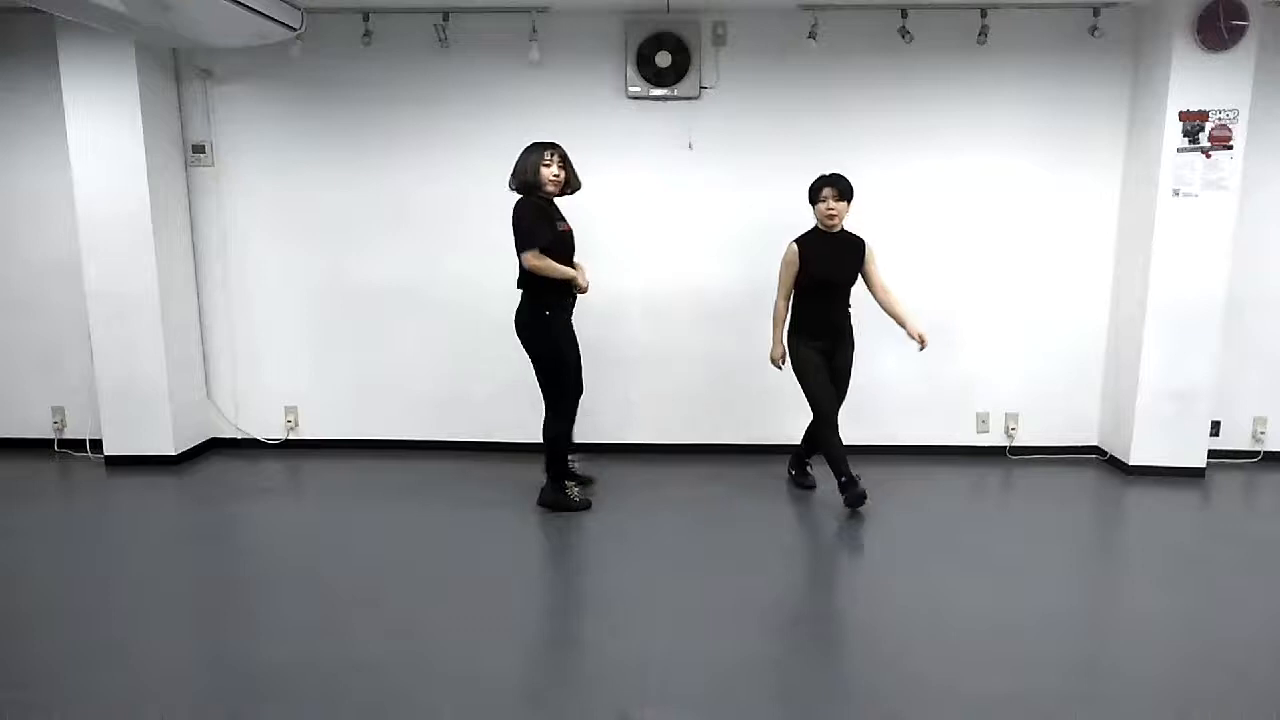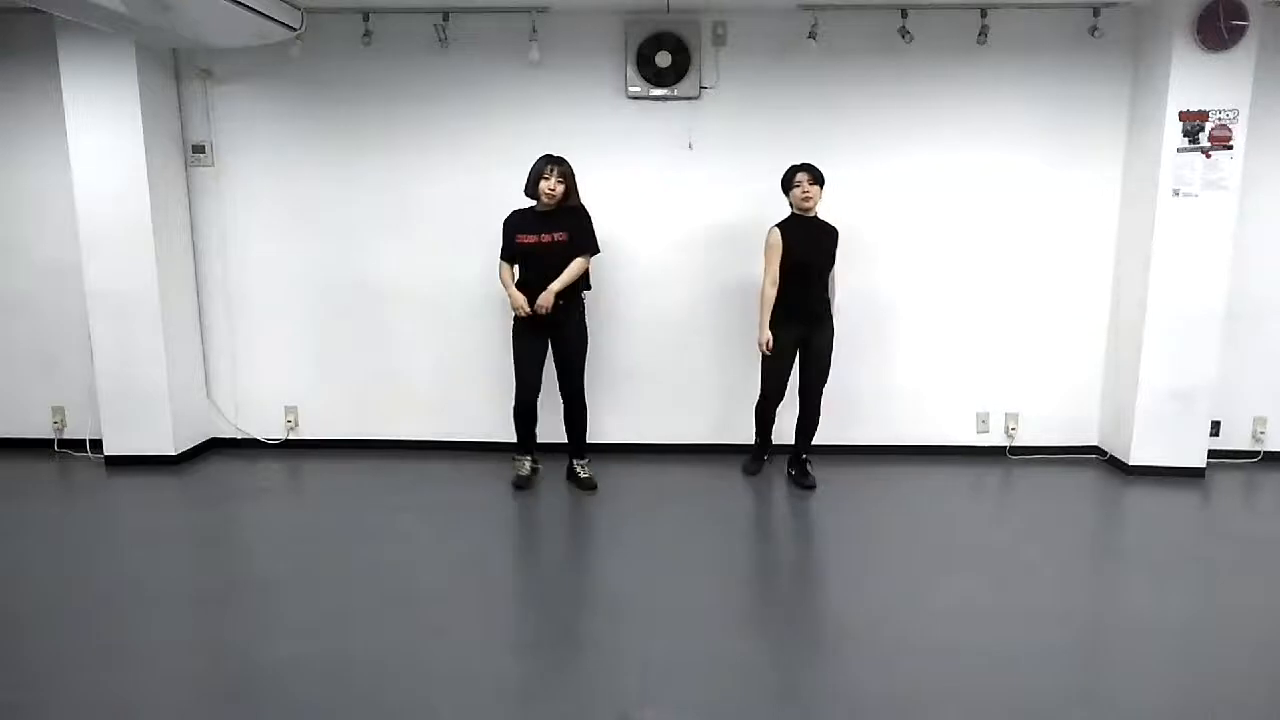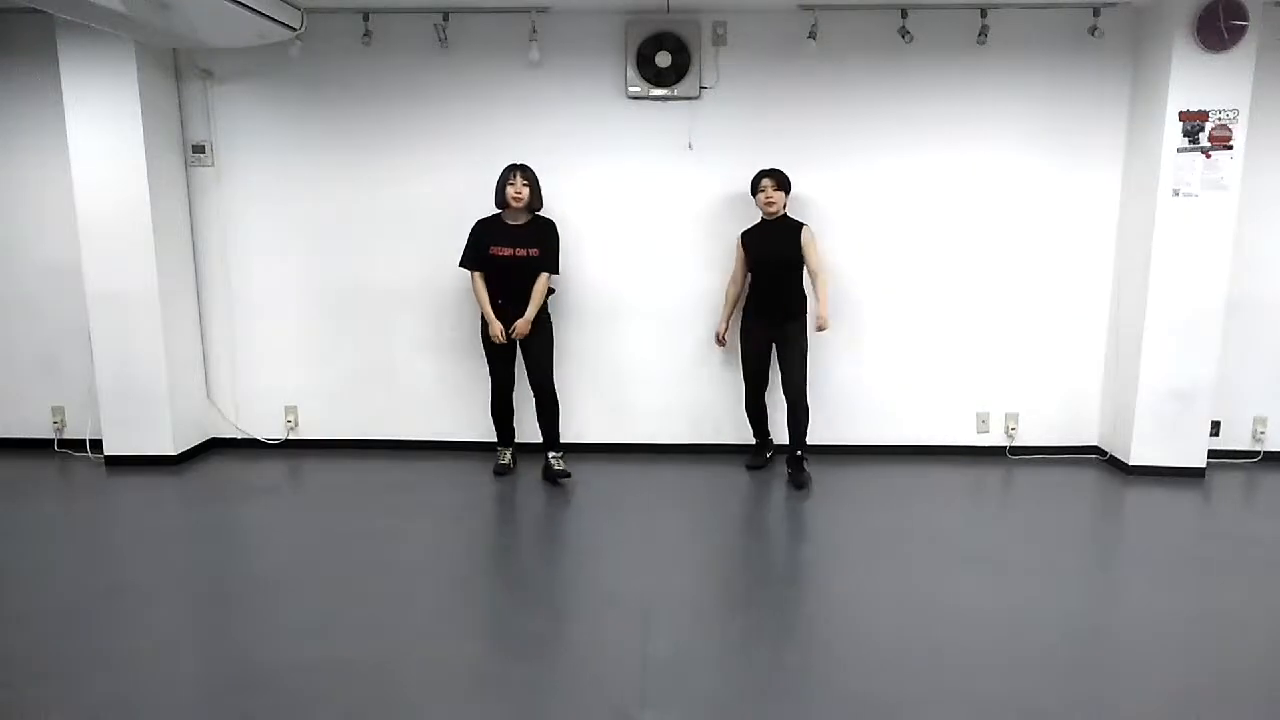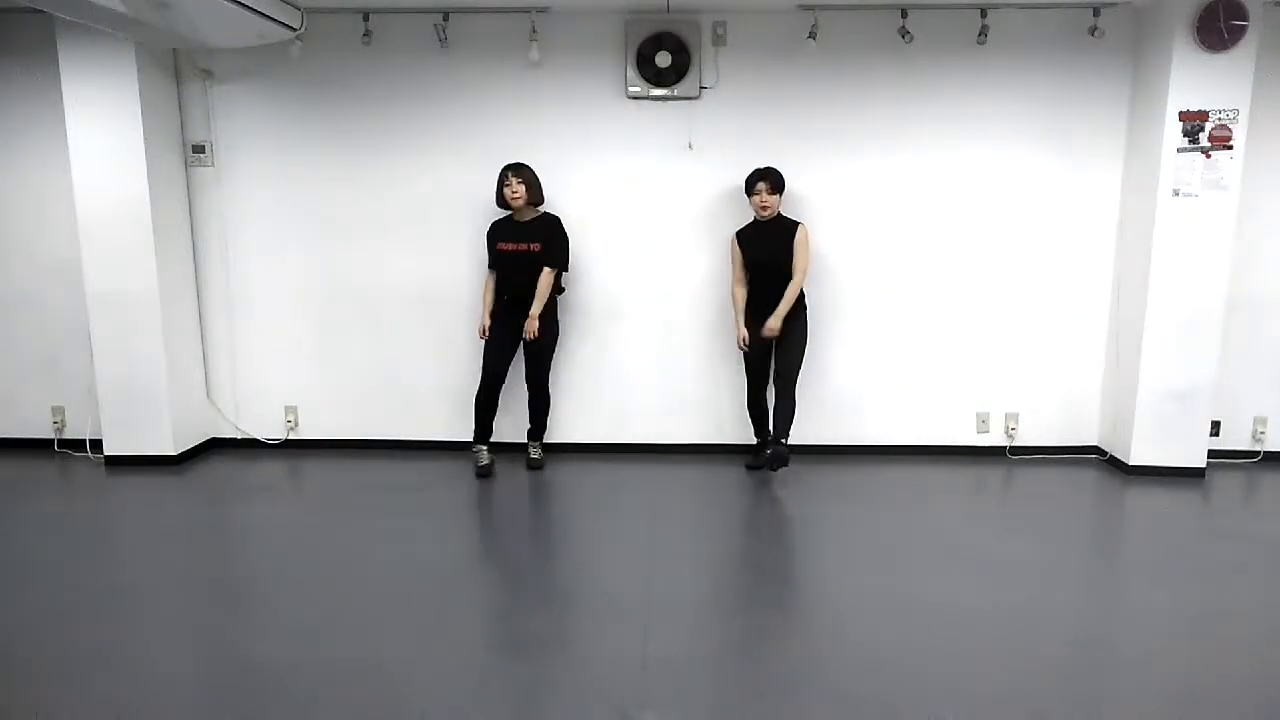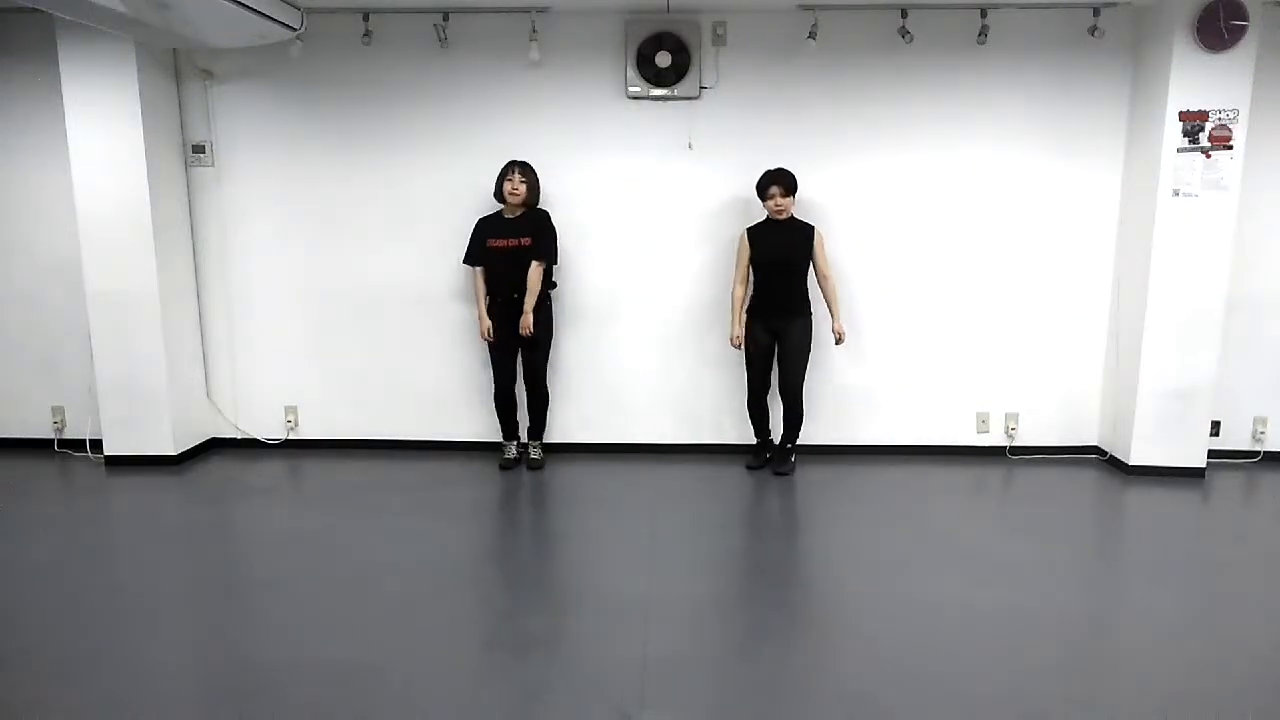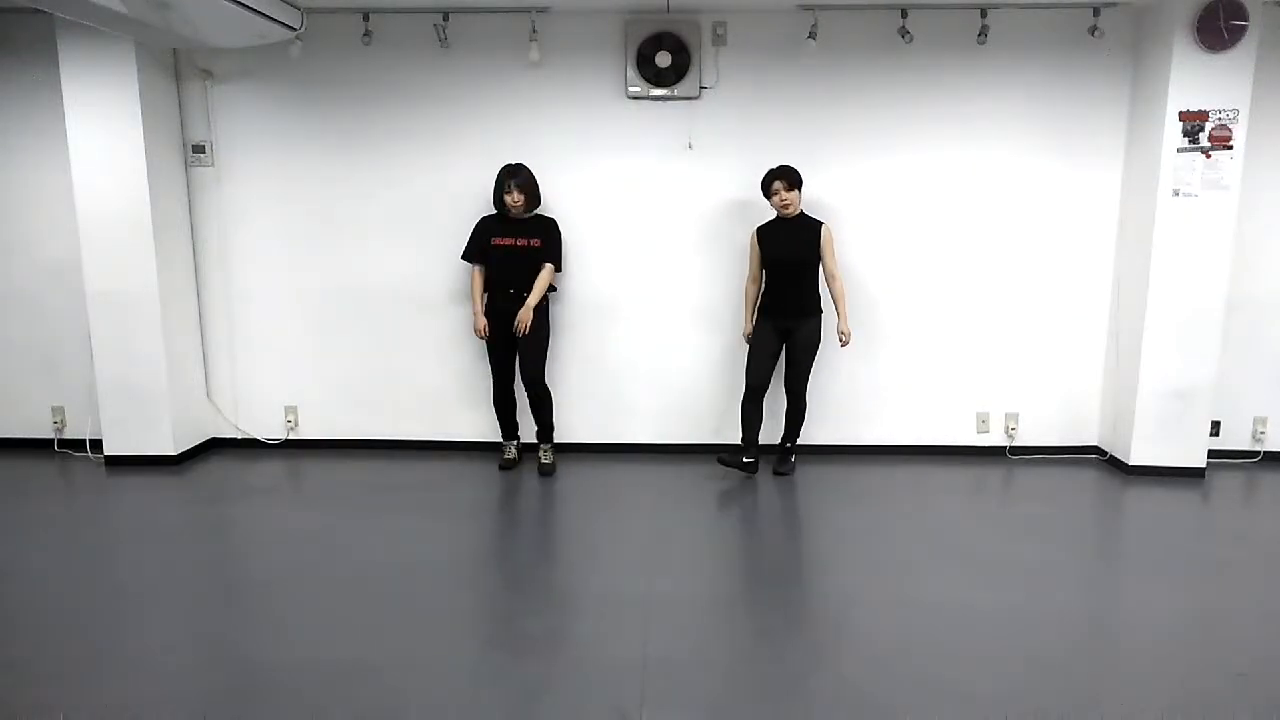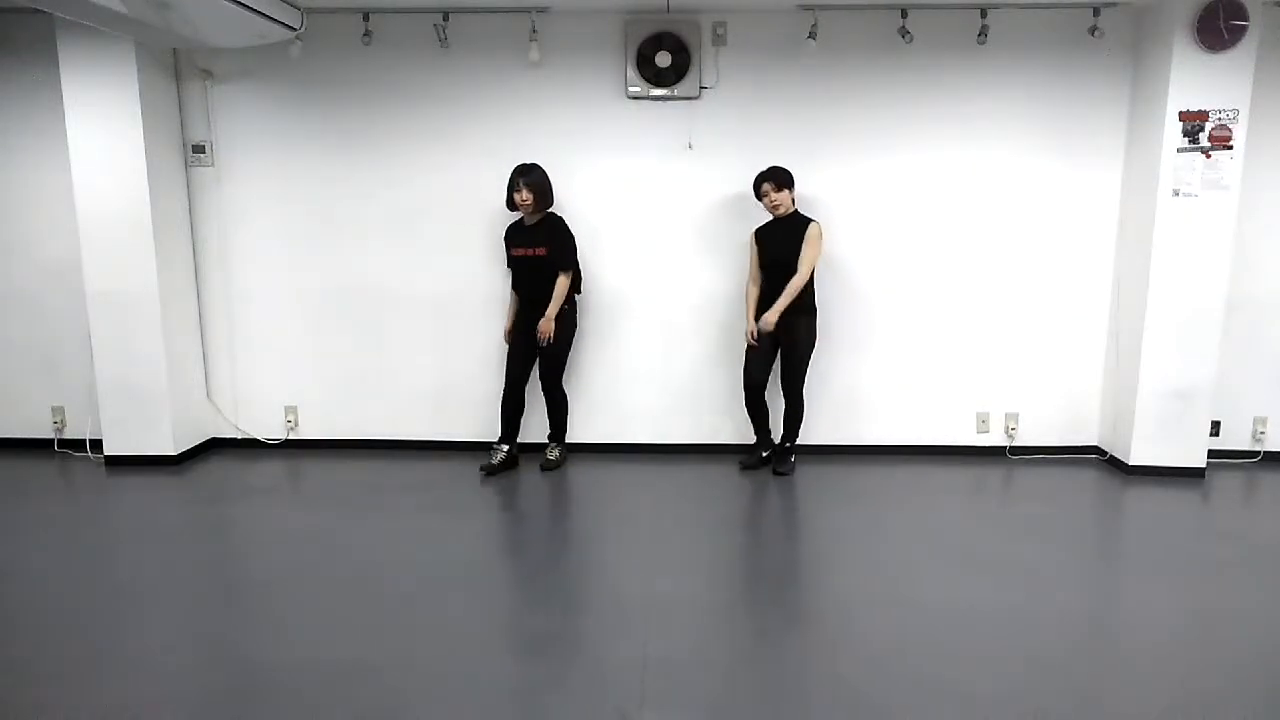
dt=0.5s
person 1, frame 1
left shoulder: (548, 207)
right shoulder: (528, 208)
right elbow: (531, 260)
left wrist: (576, 268)
right wrist: (573, 276)
left hip: (554, 314)
right hip: (541, 316)
left knee: (571, 390)
right knee: (559, 398)
left ankle: (563, 462)
right ankle: (556, 487)
person 1, frame 2
left shoulder: (576, 215)
right shoulder: (516, 220)
left elbow: (583, 259)
right elbow: (506, 264)
left wrist: (552, 290)
right wrist: (513, 294)
left hip: (568, 312)
right hip: (528, 315)
left knee: (572, 389)
right knee: (526, 388)
left ankle: (578, 461)
right ankle: (527, 458)
person 1, frame 3
left shoulder: (544, 229)
right shoulder: (484, 229)
left elbow: (544, 277)
right elbow: (477, 277)
left wrist: (528, 319)
right wrist: (491, 320)
left hip: (535, 317)
right hip: (496, 317)
left knee: (544, 384)
right knee: (501, 387)
left ankle: (553, 456)
right ankle: (505, 449)
person 1, frame 4
left shoulder: (550, 225)
right shoulder: (498, 228)
left elbow: (549, 272)
right elbow: (493, 274)
left wrist: (534, 316)
right wrist: (485, 314)
left hip: (540, 313)
right hip: (505, 312)
left knee: (537, 382)
right knee: (490, 379)
left ankle: (535, 444)
right ankle: (481, 447)
person 1, frame 5
left shoulder: (539, 220)
right shoulder: (485, 225)
left elbow: (537, 267)
right elbow: (479, 273)
left wrist: (528, 312)
right wrist: (482, 315)
left hip: (535, 311)
right hip: (499, 311)
left knee: (535, 380)
right knee: (503, 382)
left ankle: (535, 442)
right ankle: (510, 443)
person 1, frame 6
left shoulder: (546, 227)
right shoulder: (487, 226)
left elbow: (548, 269)
right elbow: (478, 270)
left wrist: (528, 307)
right wrist: (478, 312)
left hip: (533, 309)
right hip: (497, 310)
left knee: (533, 378)
right knee: (502, 381)
left ankle: (546, 444)
right ankle: (510, 442)
person 1, frame 7
left shoulder: (556, 227)
right shoulder: (513, 232)
left elbow: (565, 275)
left wrist: (550, 317)
right wrist: (511, 319)
left hip: (557, 315)
right hip: (526, 315)
left knee: (551, 381)
right knee: (514, 381)
left ankle: (556, 444)
right ankle: (505, 447)
person 2, frame 1
left shoulder: (858, 247)
right shoulder: (799, 247)
left elbow: (880, 292)
right elbow: (783, 298)
left wrist: (908, 326)
right wrist: (777, 341)
left hip: (841, 340)
right hip: (805, 342)
left knee: (829, 412)
right knee: (826, 411)
left ankle: (799, 462)
right ankle: (847, 482)
person 2, frame 2
left shoulder: (830, 233)
right shoulder: (779, 232)
right elbow: (769, 283)
left wrist: (830, 322)
right wrist: (764, 328)
left hip: (819, 325)
right hip: (783, 326)
left knee: (812, 397)
right knee: (772, 394)
left ankle: (799, 462)
right ankle: (762, 447)
person 2, frame 3
left shoulder: (800, 231)
right shoulder: (747, 237)
left elbow: (816, 272)
right elbow: (737, 282)
left wrist: (822, 306)
right wrist: (724, 320)
left hip: (791, 320)
right hip: (755, 321)
left knee: (795, 391)
right knee: (754, 389)
left ankle: (797, 460)
right ankle: (763, 444)
person 2, frame 4
left shoulder: (796, 231)
right shoulder: (741, 237)
left elbow: (798, 278)
right elbow: (739, 284)
left wrist: (779, 316)
right wrist: (740, 324)
left hip: (788, 319)
right hip: (755, 320)
left knee: (784, 382)
right knee: (756, 385)
left ankle: (780, 443)
right ankle: (762, 443)
person 2, frame 5
left shoulder: (810, 233)
right shoulder: (751, 235)
left elbow: (825, 277)
right elbow: (740, 282)
left wrist: (836, 318)
right wrist: (736, 323)
left hip: (797, 320)
right hip: (759, 321)
left knee: (791, 389)
right knee: (757, 389)
left ankle: (787, 448)
right ankle: (763, 444)
person 2, frame 6
left shoulder: (818, 230)
right shoulder: (761, 234)
left elbow: (833, 275)
right elbow: (754, 279)
left wrist: (842, 318)
right wrist: (748, 319)
left hip: (806, 320)
right hip: (769, 319)
left knee: (795, 389)
right knee: (755, 383)
left ankle: (787, 450)
right ankle: (748, 453)
person 2, frame 7
left shoulder: (809, 228)
right shoulder: (760, 234)
left elbow: (802, 274)
right elbow: (754, 280)
left wrist: (777, 312)
right wrist: (750, 319)
left hip: (799, 319)
right hip: (765, 318)
left knee: (792, 389)
right knee: (752, 384)
left ankle: (787, 449)
right ankle: (764, 446)
